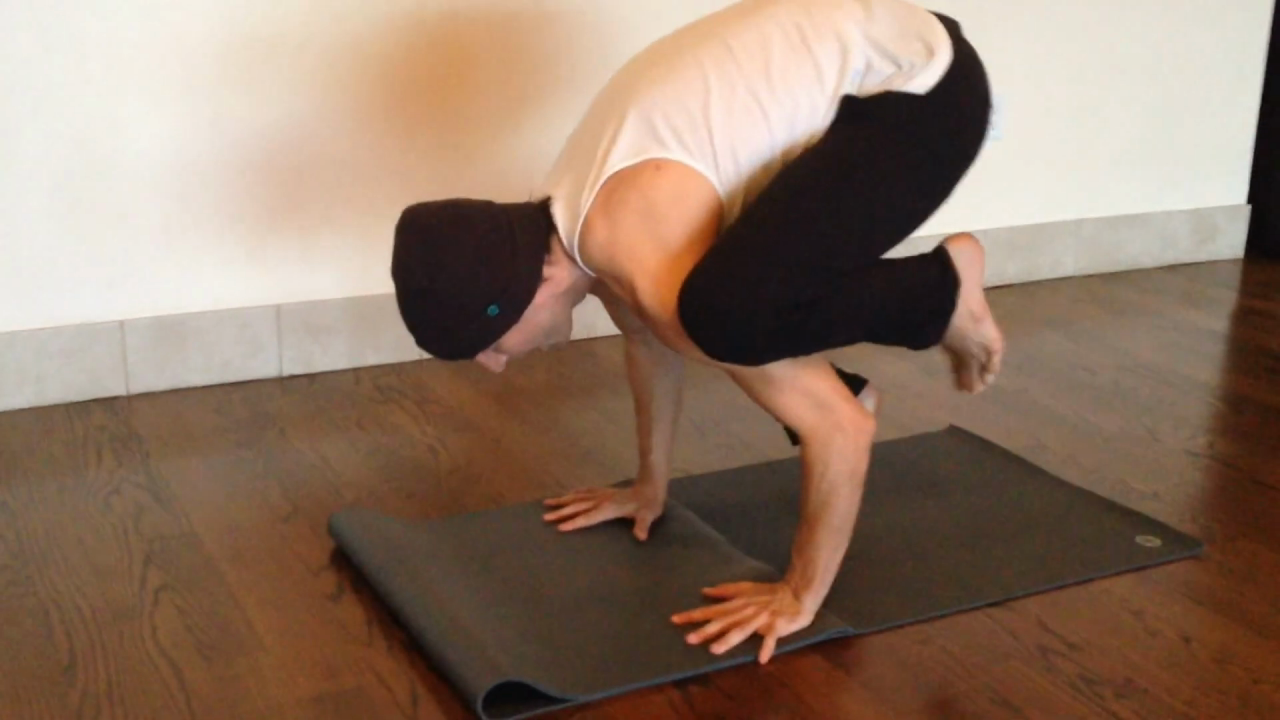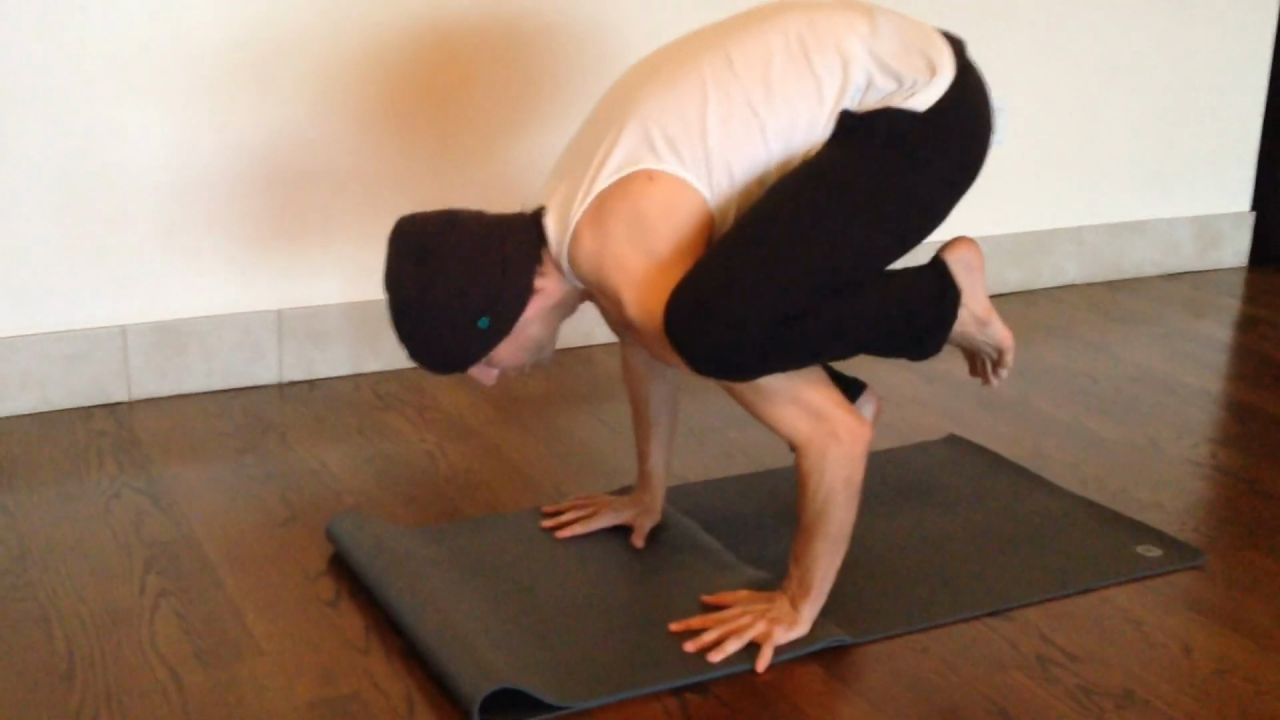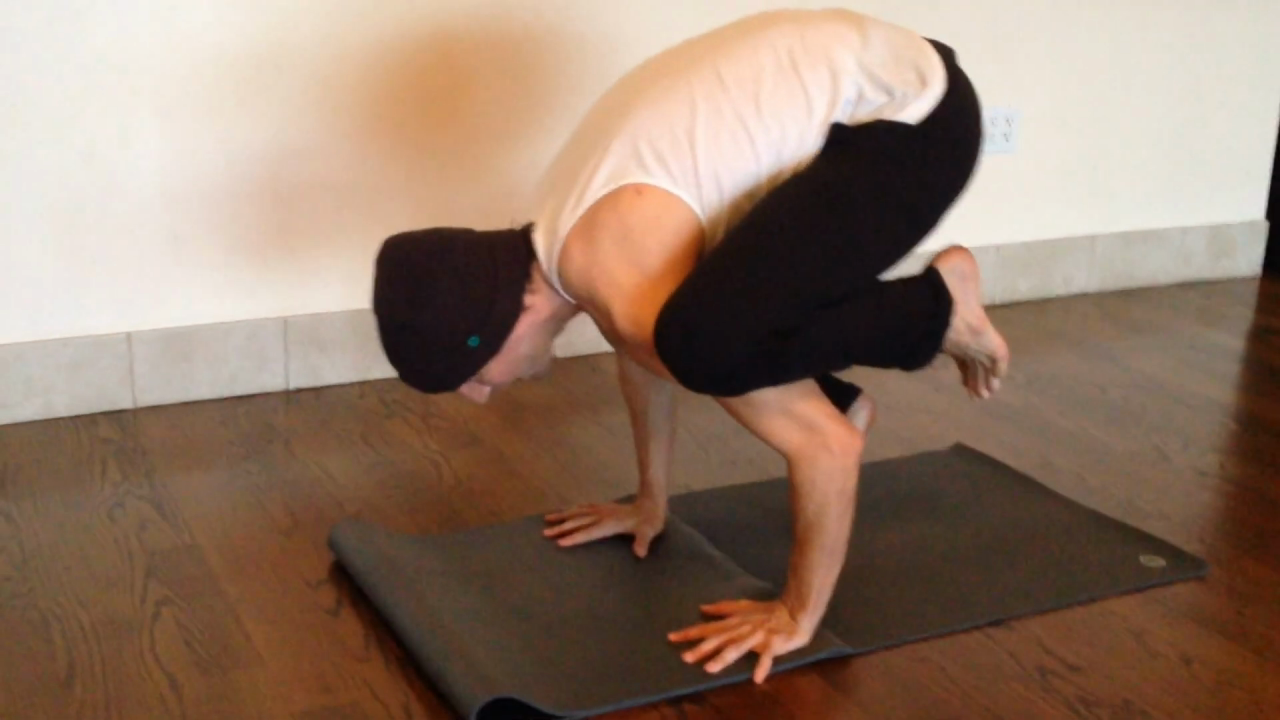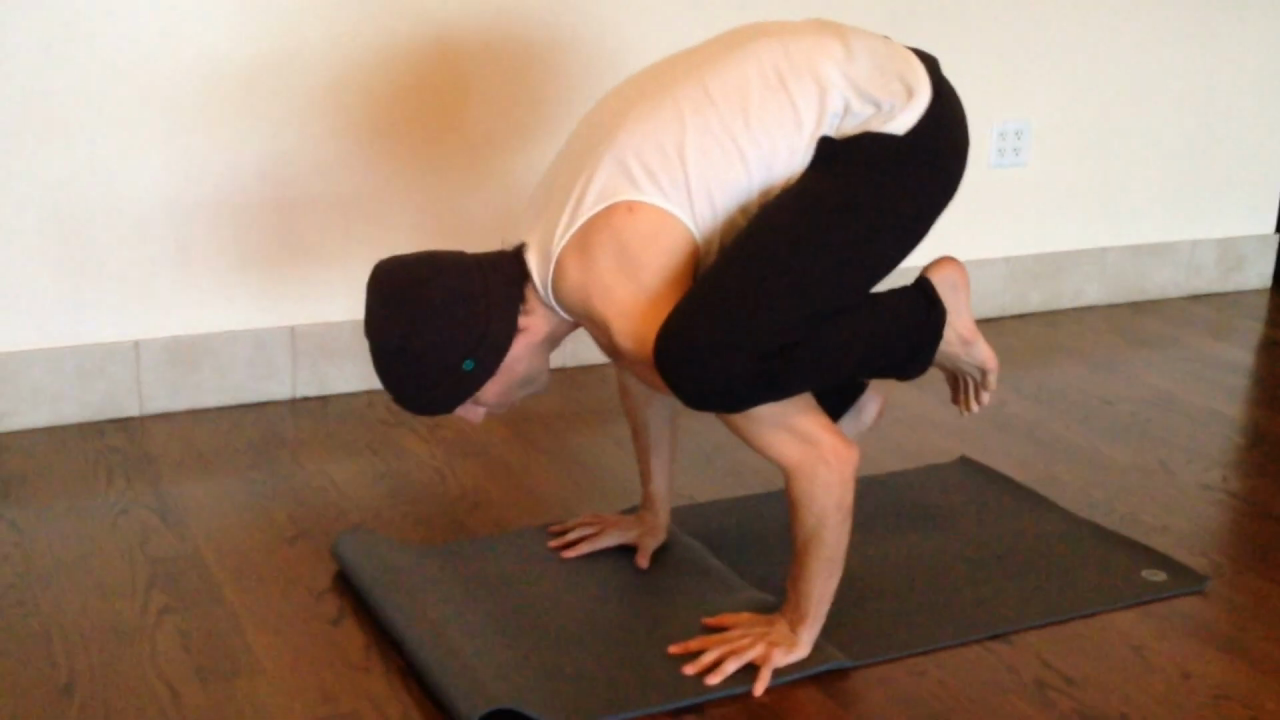
dt=0.3s
person 1, frame 1
left shoulder: (641, 256)
right shoulder: (574, 211)
left elbow: (844, 427)
right elbow: (649, 336)
left wrist: (800, 596)
right wrist: (650, 487)
left hip: (922, 85)
left knee: (727, 312)
left ankle: (940, 293)
right ankle: (839, 382)
person 1, frame 2
left shoulder: (633, 271)
right shoulder: (567, 220)
left elbow: (837, 434)
right elbow: (647, 344)
left wrist: (798, 604)
right wrist: (648, 494)
left hip: (924, 102)
left knee: (714, 326)
left ankle: (940, 299)
right ankle: (838, 387)
person 1, frame 3
left shoulder: (622, 283)
right shoulder: (558, 233)
left elbow: (827, 447)
right elbow: (648, 351)
left wrist: (796, 614)
right wrist: (650, 502)
left hip: (915, 111)
left knee: (710, 337)
left ankle: (933, 308)
right ankle: (836, 395)
person 1, frame 4
left shoulder: (622, 301)
right shoulder: (550, 249)
left elbow: (827, 459)
right elbow: (641, 363)
left wrist: (797, 627)
right wrist: (654, 512)
left hip: (900, 121)
left knee: (705, 358)
left ankle: (926, 319)
right ankle: (845, 390)
